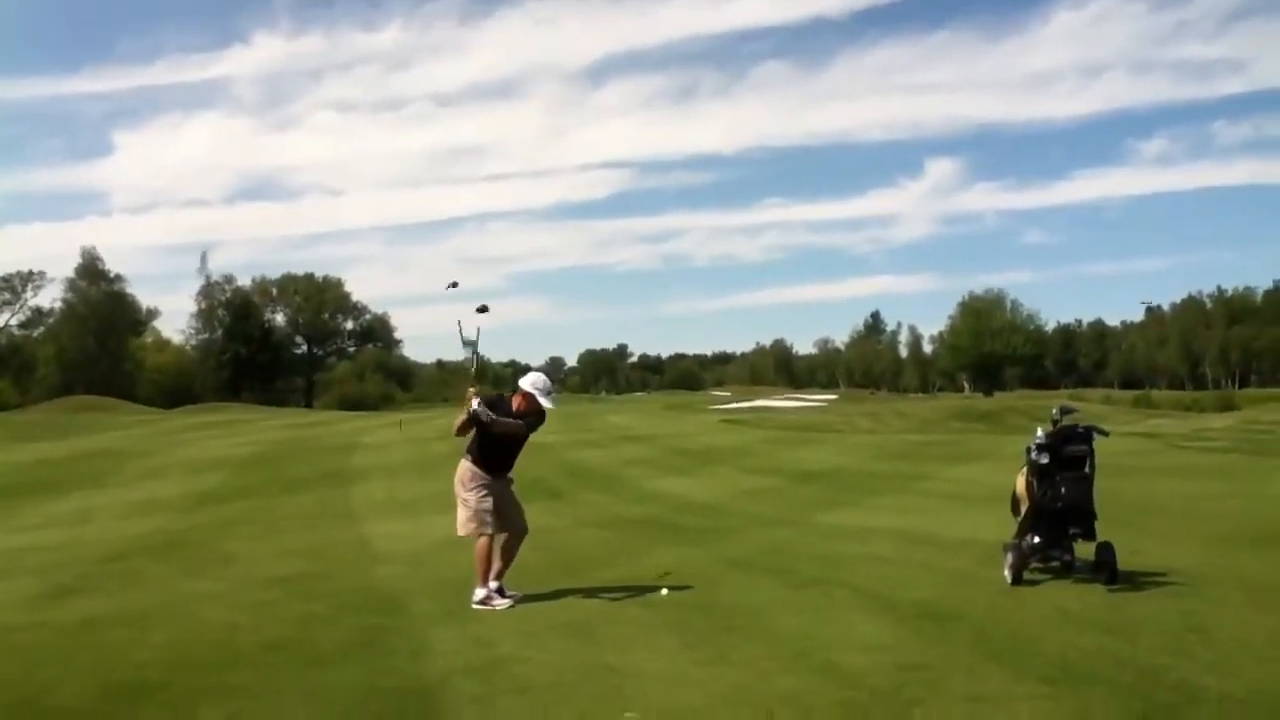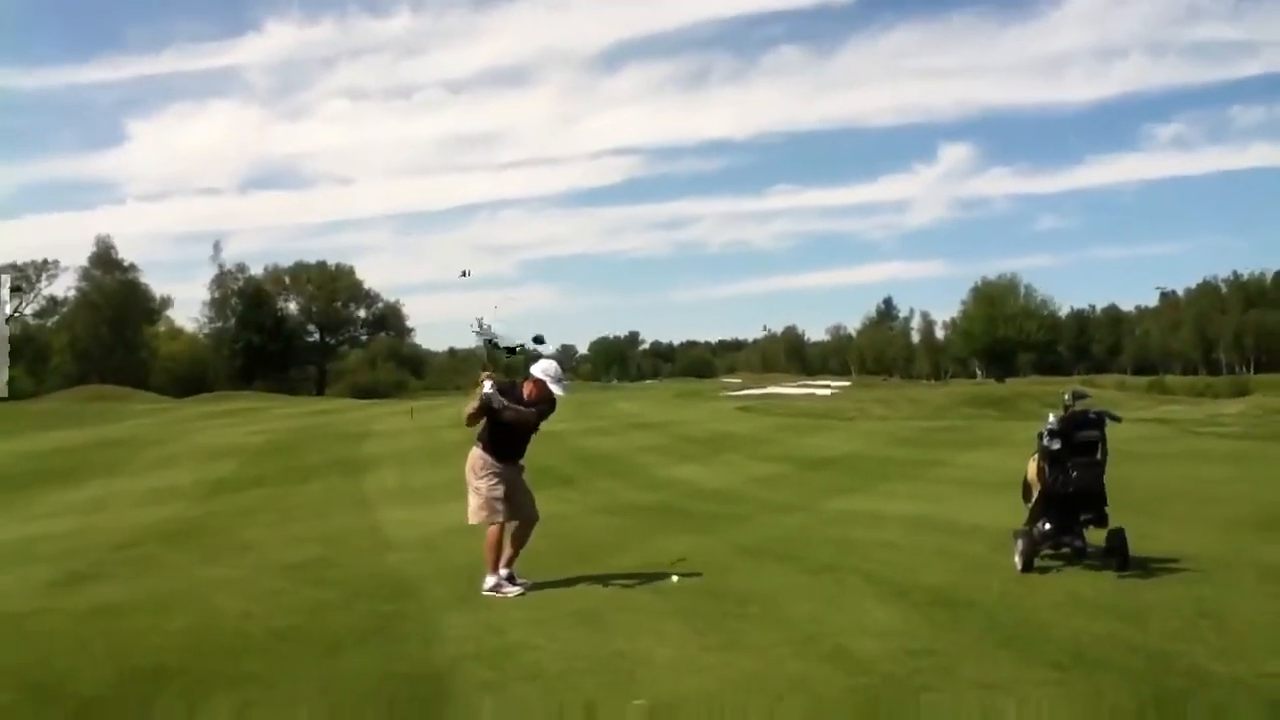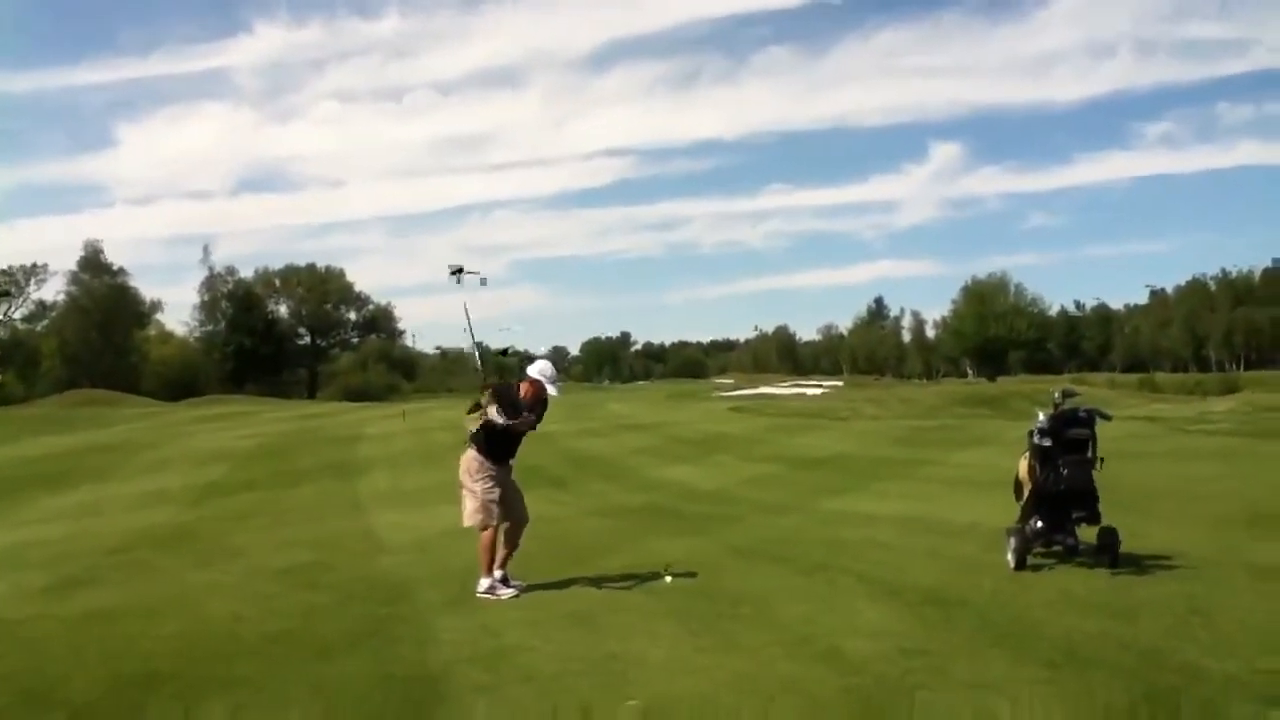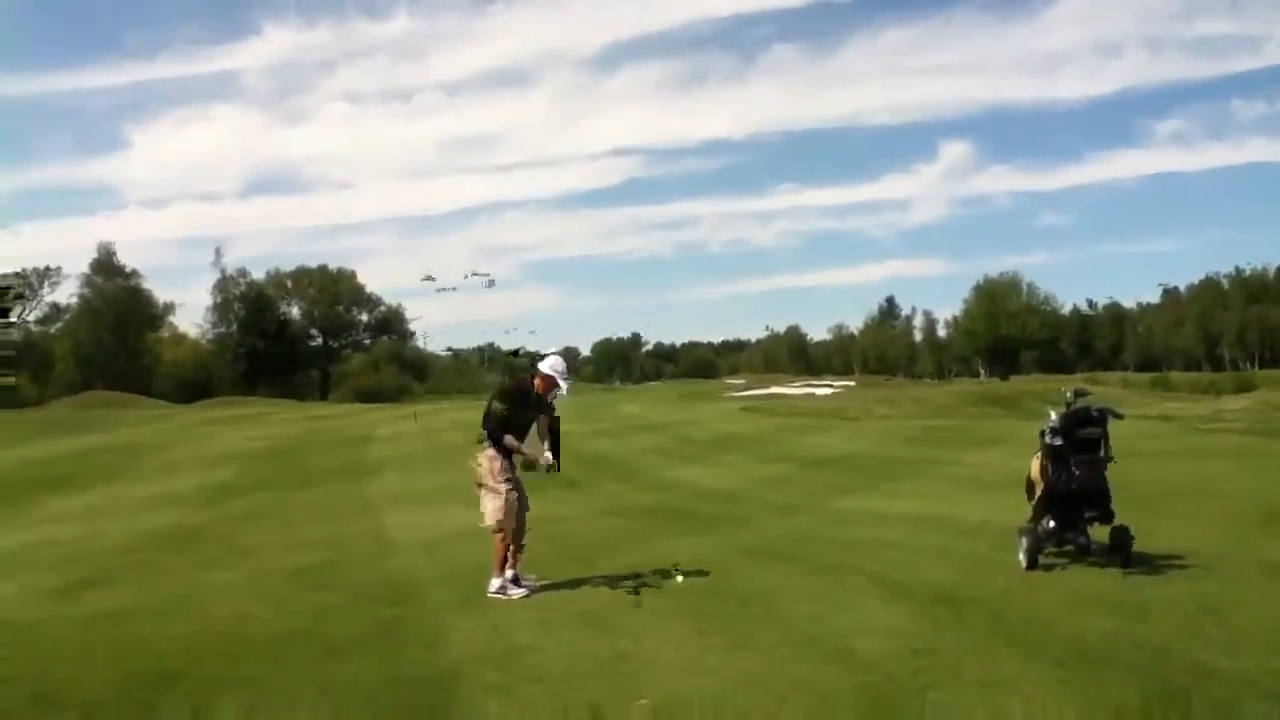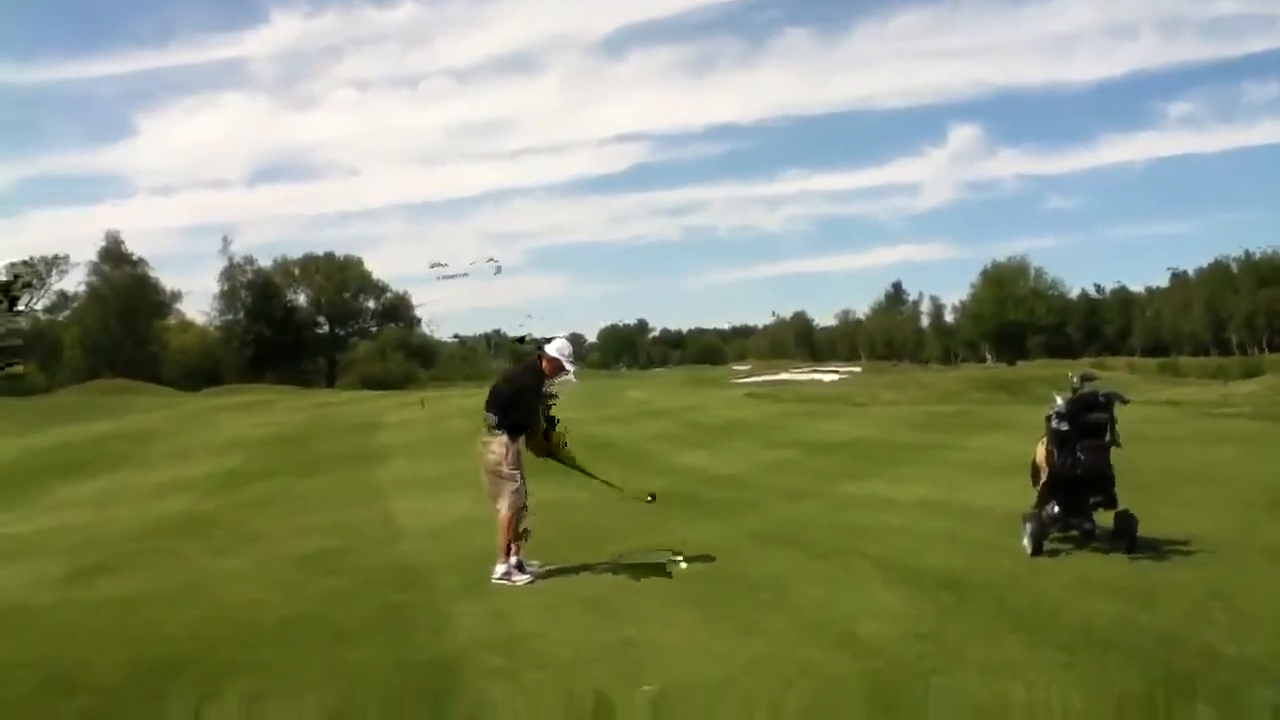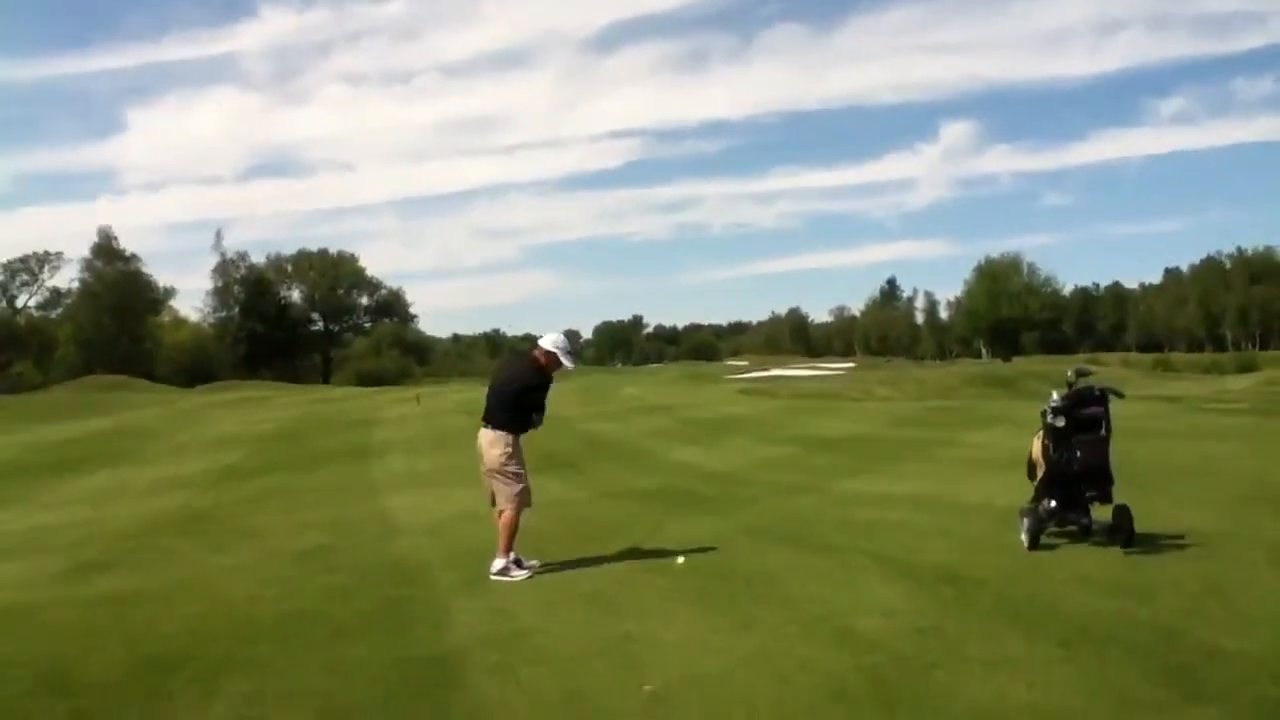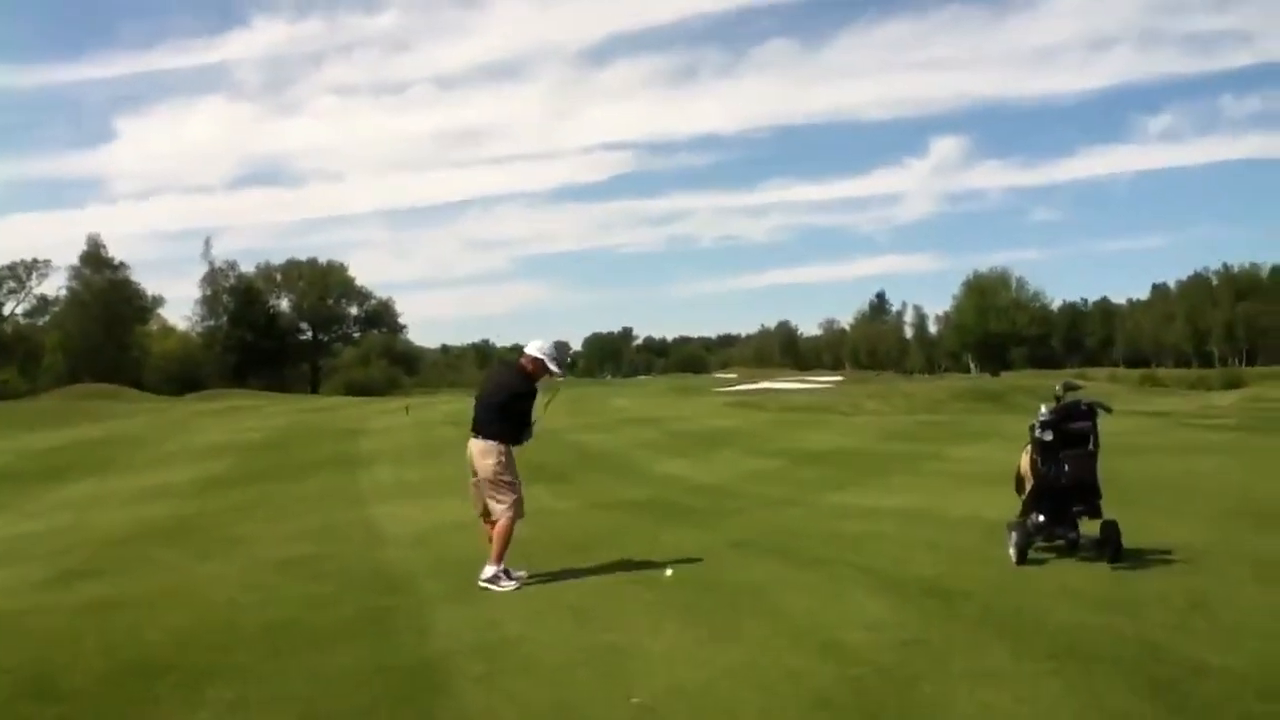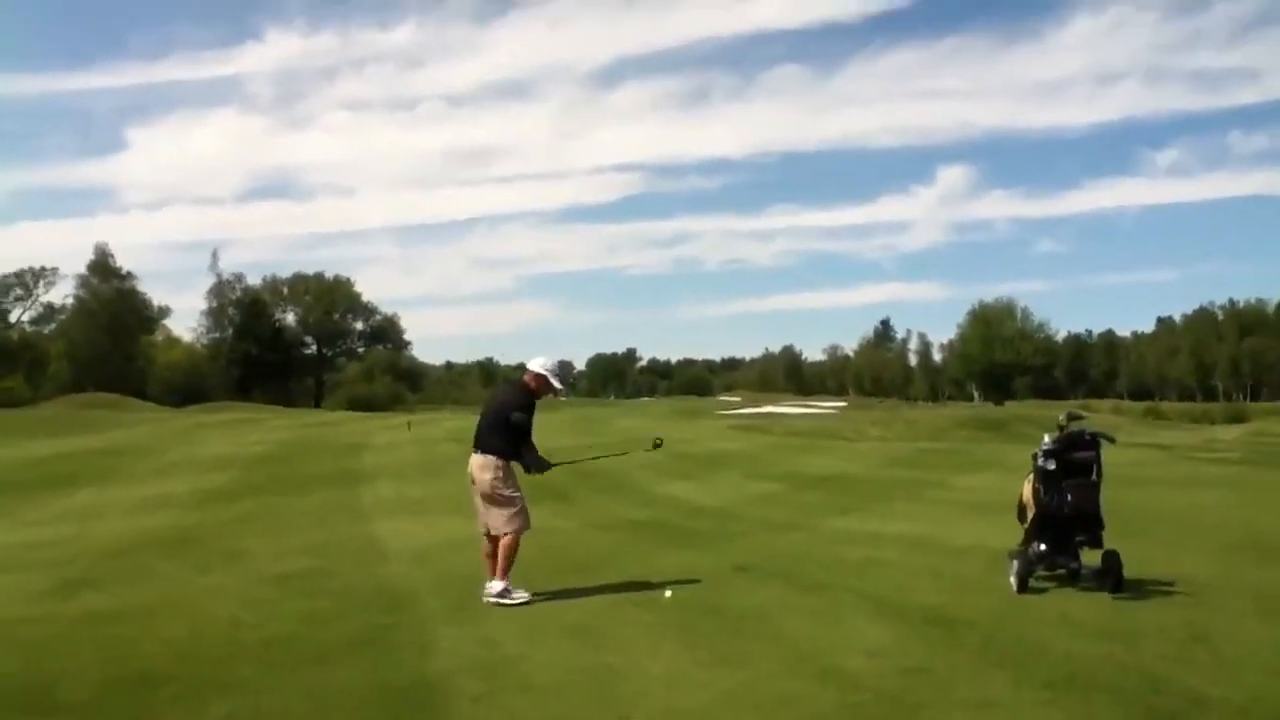
dt=0.2s
person 1, frame 1
left shoulder: (536, 416)
right shoulder: (491, 402)
left elbow: (516, 427)
right elbow: (458, 431)
left wrist: (489, 418)
right wrist: (470, 410)
left hip: (500, 477)
right hip: (474, 473)
left knee: (517, 530)
right knee: (485, 531)
left ankle: (495, 583)
right ankle: (481, 593)
person 1, frame 2
left shoulder: (547, 403)
right shoulder: (502, 389)
left elbow: (527, 416)
right elbow: (469, 419)
left wrist: (502, 404)
right wrist: (481, 394)
left hip: (511, 464)
right hip: (485, 460)
left knee: (528, 518)
right knee: (496, 519)
left ankle: (505, 570)
right ankle: (492, 580)
person 1, frame 3
left shoulder: (539, 403)
right shoulder: (496, 393)
left elbow: (527, 424)
right elbow: (469, 427)
left wrist: (507, 423)
right wrist: (485, 415)
left hip: (501, 464)
right hip: (478, 461)
left knee: (518, 520)
right knee: (489, 521)
left ankle: (499, 573)
right ankle: (486, 582)
person 1, frame 4
left shoulder: (539, 396)
right shoulder: (511, 391)
left elbow: (544, 424)
right elbow: (499, 433)
left wrist: (547, 451)
right wrist: (525, 453)
left hip: (503, 458)
right hip: (492, 456)
left knee: (518, 517)
right knee: (504, 519)
left ankle: (510, 573)
right ankle: (497, 582)
person 1, frame 5
left shoulder: (531, 372)
right shoulder: (529, 378)
left elbow: (528, 416)
right elbow: (531, 423)
left hip: (502, 439)
right hip: (500, 441)
left knee: (515, 502)
right knee: (511, 503)
left ankle: (514, 559)
right ankle: (502, 568)
person 1, frame 6
left shoulder: (513, 362)
right shoulder: (537, 377)
right elbow: (536, 418)
left wrist: (524, 419)
right wrist: (529, 421)
left hip: (488, 434)
right hip: (503, 439)
left knee: (504, 501)
right knee: (513, 502)
left ankle: (509, 555)
right ankle: (501, 563)
person 1, frame 7
left shoulder: (497, 371)
right shoulder: (524, 385)
right elbow: (523, 427)
left wrist: (516, 433)
right wrist: (523, 434)
left hip: (477, 444)
right hip: (494, 449)
left knee: (492, 511)
right knee: (508, 512)
left ankle: (497, 566)
right ankle: (491, 571)
person 1, frame 8
left shoulder: (507, 391)
right shoulder: (522, 399)
right elbow: (523, 441)
left wrist: (528, 461)
right wrist: (537, 462)
left hip: (481, 461)
right hip: (495, 465)
left knee: (492, 529)
right knee: (512, 526)
left ankle: (492, 584)
right ankle: (500, 585)
